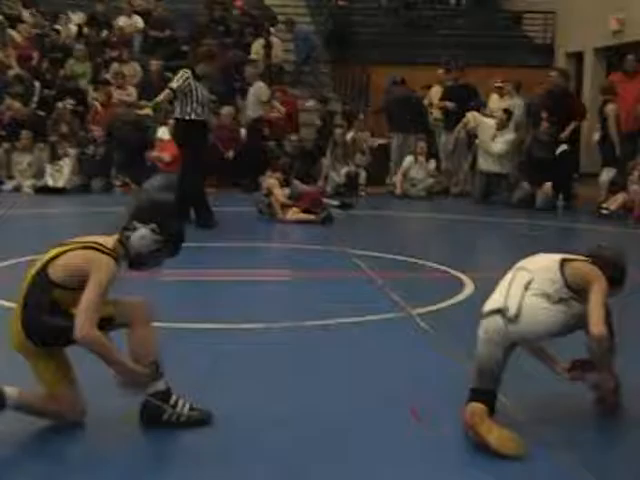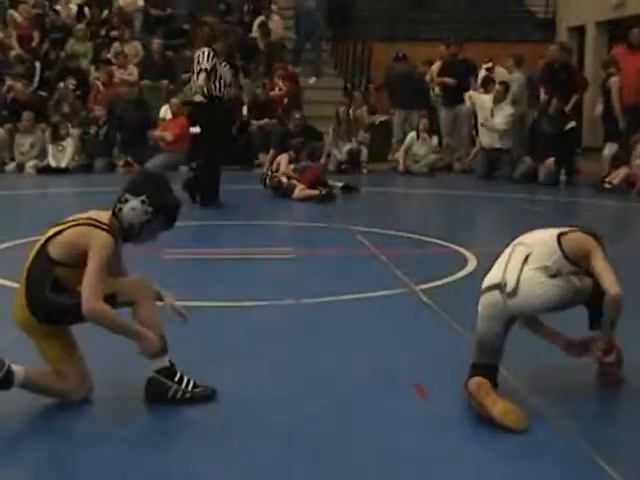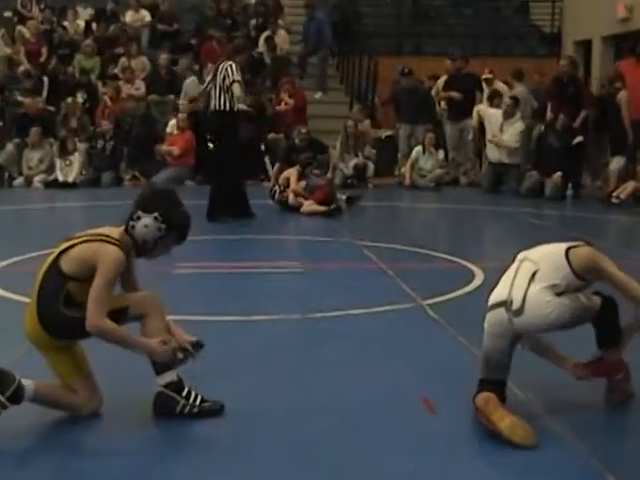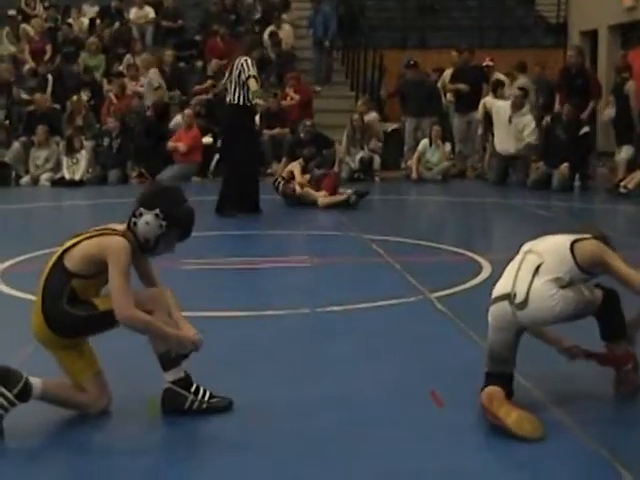
dt=0.5s
person 1, frame 1
left shoulder: (103, 247)
right shoulder: (105, 263)
left elbow: (95, 317)
right elbow: (85, 333)
left wrist: (120, 365)
right wrist: (128, 369)
left hip: (34, 324)
right hip: (39, 326)
left knee: (73, 412)
right knee: (138, 312)
right ankle: (159, 402)
person 1, frame 2
left shoulder: (106, 223)
right shoulder: (102, 238)
left elbow: (117, 277)
right elbow: (92, 308)
left wrist: (160, 295)
right wrist: (142, 336)
left hip: (39, 303)
right hip: (43, 305)
left knee: (79, 390)
right knee: (140, 290)
right ankle: (164, 379)
person 1, frame 3
left shoulder: (121, 242)
right shoulder: (112, 254)
left elbow: (133, 297)
right elbow: (96, 323)
left wrist: (173, 331)
right wrist: (148, 347)
left hip: (51, 319)
right hip: (52, 320)
left knee: (88, 403)
right knee: (149, 304)
right ankle: (172, 394)
person 1, frame 4
left shoulder: (129, 239)
right shoulder: (118, 246)
left elbow: (157, 288)
right elbow: (126, 315)
left wrist: (181, 324)
right wrist: (178, 339)
left hip: (61, 316)
right hip: (59, 318)
left knee: (97, 402)
right knee: (154, 302)
right ankle: (179, 389)
person 2, frame 1
left shoulder: (549, 266)
right shoulder: (595, 276)
right elbow: (598, 332)
left wrist: (556, 365)
right wrist: (605, 371)
left hip: (491, 322)
right hip: (531, 315)
left knee: (481, 396)
right knee: (598, 318)
left ankle: (476, 411)
right ankle: (607, 393)
person 2, frame 2
left shoulder: (543, 243)
right shoulder: (588, 245)
right elbow: (615, 293)
left wrist: (562, 342)
right wrist: (603, 336)
left hip: (490, 298)
right hip: (529, 289)
left knee: (482, 370)
right knee: (597, 290)
left ankle: (478, 385)
right ankle: (608, 362)
person 2, frame 3
left shoulder: (535, 259)
right shoulder: (589, 256)
left wrist: (567, 364)
right wrist: (619, 339)
left hip: (497, 314)
right hip: (537, 307)
left knee: (491, 385)
right knee: (606, 307)
left ankle: (487, 400)
right ankle: (617, 380)
person 2, frame 4
left shoulder: (543, 248)
right shoulder: (594, 248)
left wrist: (560, 344)
left hip: (499, 307)
right hip: (539, 300)
left knee: (498, 378)
right knee: (607, 299)
left ankle: (493, 394)
person 3, frame 1
left shoulder: (201, 80)
right shoulder: (185, 75)
right elbow: (170, 92)
right wrist: (154, 105)
left hip: (199, 129)
right hip: (186, 129)
left knee: (189, 171)
right knee: (194, 172)
left ankle: (180, 212)
right ankle: (203, 216)
person 3, frame 2
left shoulder: (211, 56)
right shoulder: (207, 52)
right elbow: (203, 74)
right wrist: (199, 92)
left hip: (215, 105)
right hip: (209, 109)
left knee: (214, 151)
right knee: (213, 151)
left ankle: (194, 185)
right ankle: (208, 196)
person 3, frame 3
left shoulder: (219, 68)
right shoulder: (231, 66)
left elbow: (205, 89)
right elbow: (235, 85)
right wrist: (239, 103)
left hip: (218, 117)
right hip: (227, 119)
left knee: (233, 164)
right knee: (224, 166)
left ankle: (237, 207)
right ankle: (216, 210)
person 3, frame 4
left shoulder: (237, 63)
right shoulder: (246, 62)
left elbow: (225, 85)
right elbow: (251, 81)
right wrist: (256, 98)
left hip: (235, 112)
right hip: (240, 114)
left knee: (248, 159)
right knee: (235, 161)
left ankle: (246, 202)
right ankle: (226, 204)
